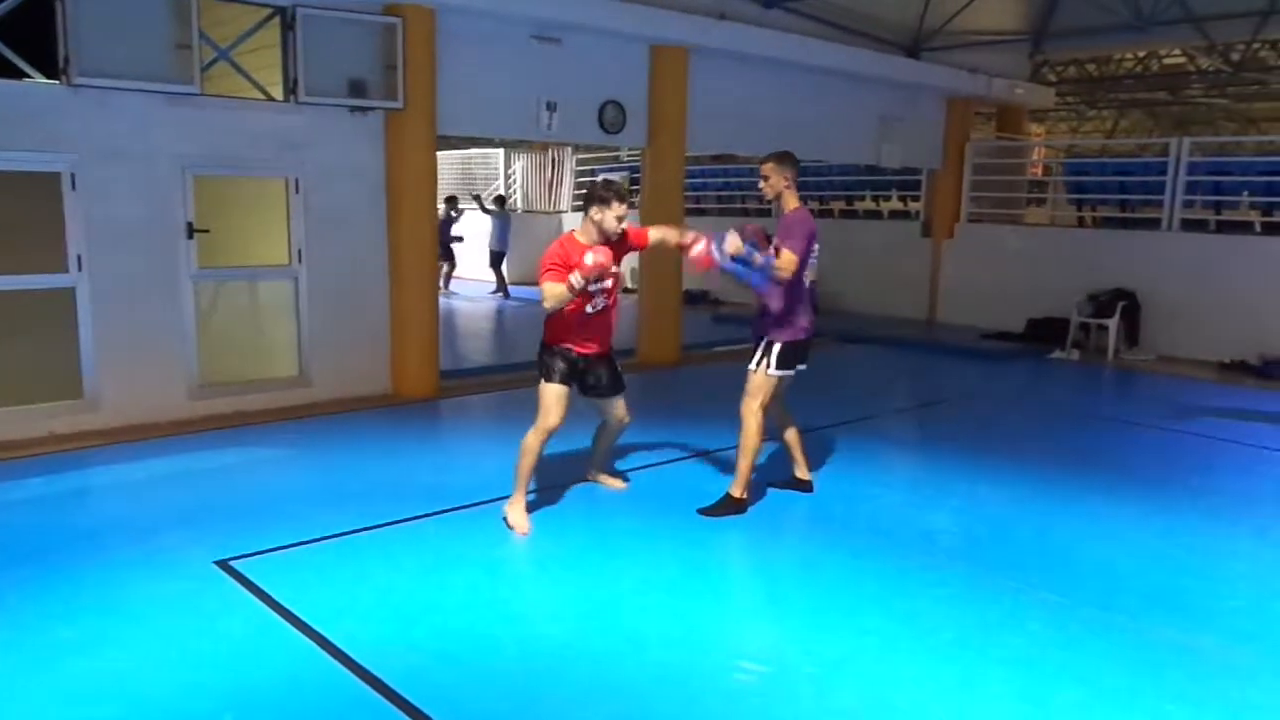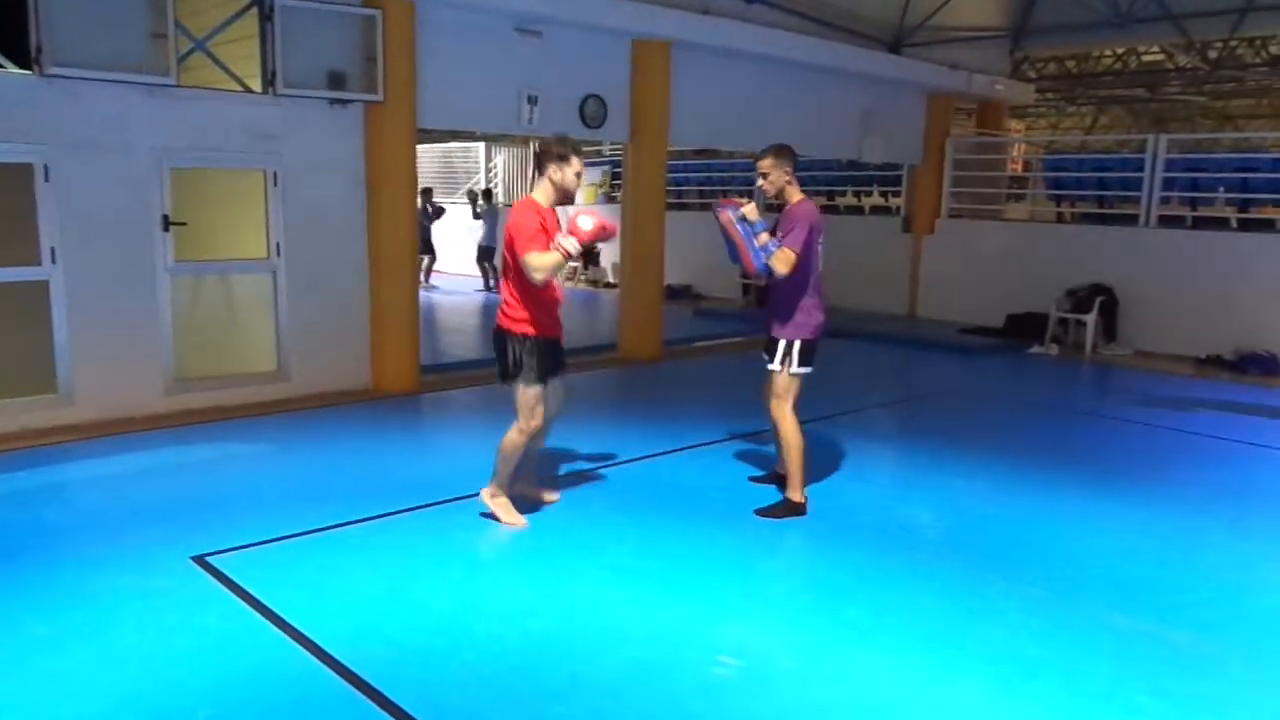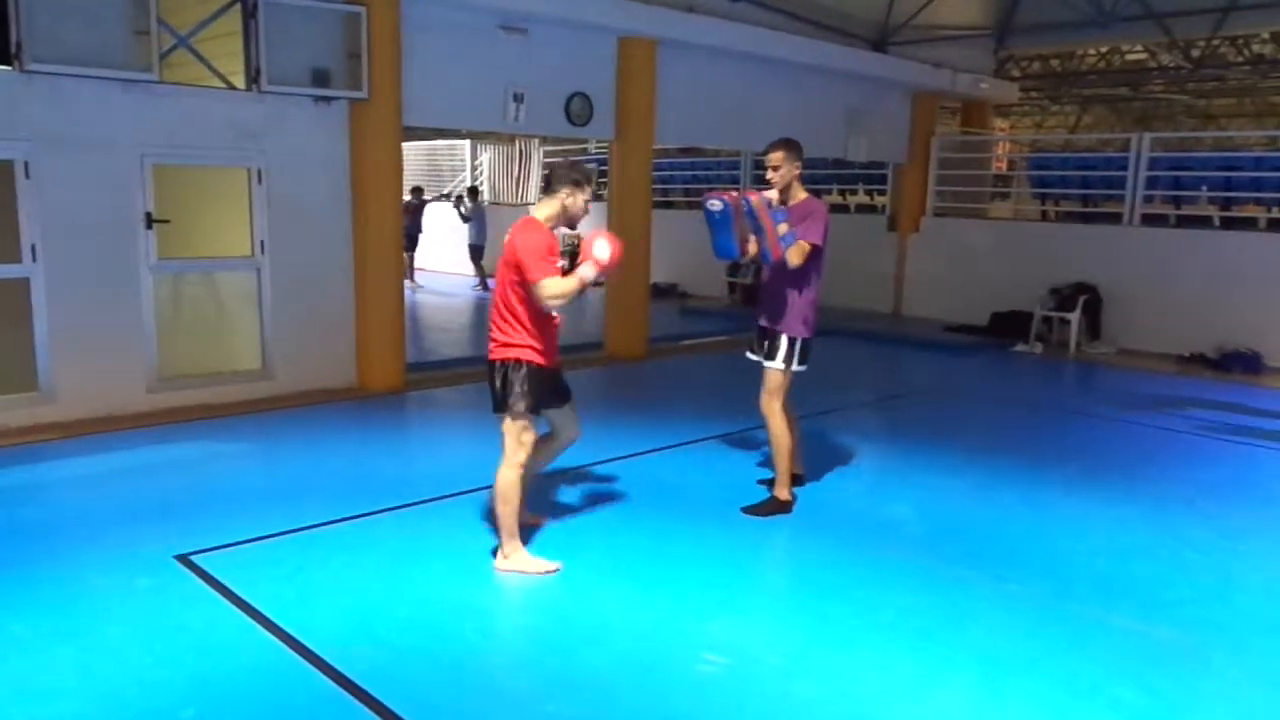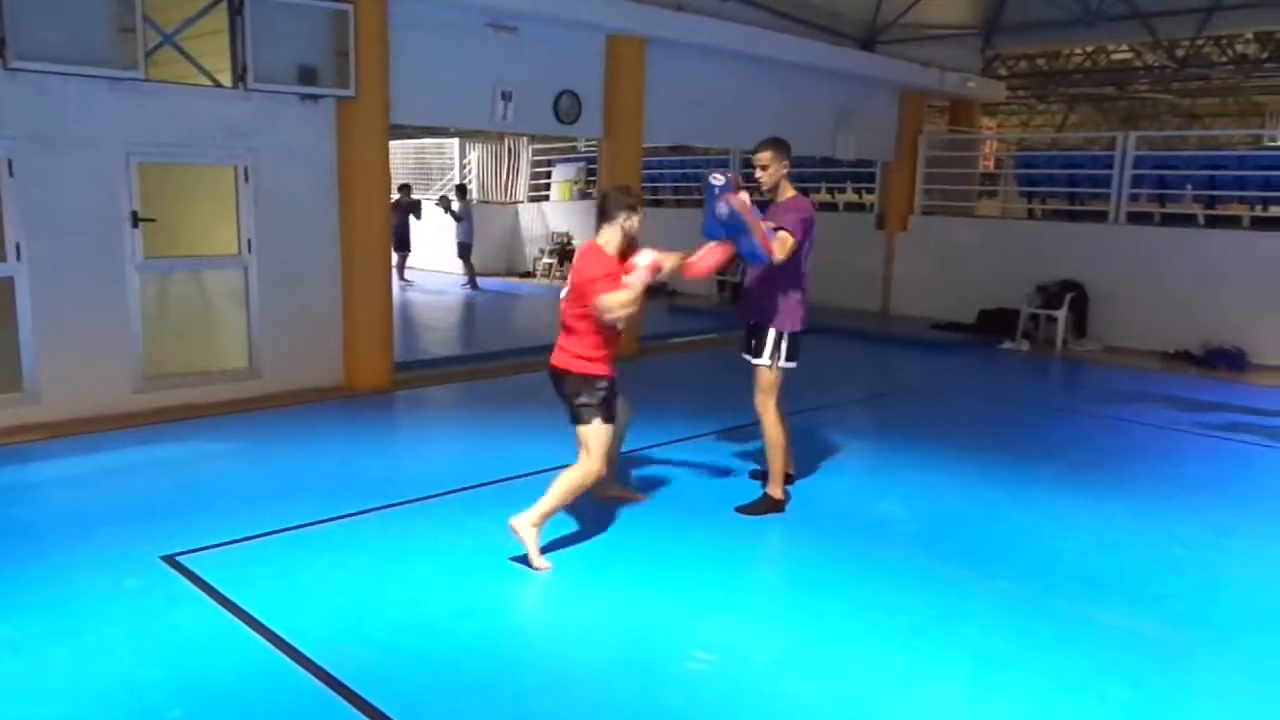
dt=0.5s
person 1, frame 1
left shoulder: (619, 239)
right shoulder: (558, 251)
left elbow: (659, 234)
right elbow: (549, 301)
left wrist: (689, 240)
right wrist: (582, 276)
left hip: (599, 352)
right hip: (561, 350)
left knee: (619, 417)
right knee: (549, 421)
left ankle: (595, 470)
right ankle: (517, 500)
person 1, frame 2
left shoulder: (548, 213)
right shoulder: (526, 215)
right elbow: (538, 271)
left wrist: (586, 239)
right wrist: (575, 240)
left hip: (544, 329)
right hip: (522, 332)
left knee: (553, 406)
right knee: (531, 421)
left ankle: (524, 480)
right ankle: (496, 491)
person 1, frame 3
left shoulder: (538, 234)
right shoulder: (530, 237)
right elbow: (552, 294)
left wrist: (588, 269)
right wrist: (591, 267)
left hip: (540, 356)
right hip: (518, 358)
left knee: (568, 432)
right knee: (518, 451)
left ankle: (510, 497)
right ankle: (510, 552)
person 1, frame 4
left shoulder: (609, 256)
right shoulder: (599, 262)
right elbow: (613, 310)
left wrist: (676, 263)
right wrist: (641, 277)
left hip: (581, 367)
right hip: (585, 371)
left knee: (619, 415)
right knee: (591, 466)
left ankle: (607, 485)
right ankle: (529, 522)
person 2, frame 1
left shoulder: (796, 221)
right shoulder: (797, 221)
left elbow: (784, 270)
left wrist: (742, 251)
right wrist: (751, 249)
left hip: (783, 330)
right hip: (791, 328)
left knee: (751, 407)
right knee: (773, 403)
left ankle: (737, 494)
right ankle: (802, 474)
person 2, frame 2
left shoulder: (804, 213)
right shoulder: (788, 212)
left elbow: (781, 266)
right elbow: (769, 260)
left wrist: (757, 224)
right wrist: (750, 226)
left hip: (797, 325)
right hip: (786, 321)
left knee: (782, 406)
right knee: (776, 400)
left ankle: (795, 497)
right ankle: (783, 470)
person 2, frame 3
left shoulder: (814, 210)
right shoulder: (778, 208)
left elbow: (794, 259)
right elbow: (750, 253)
left hip: (793, 322)
right hip: (771, 316)
left knee: (770, 403)
right knee: (777, 400)
left ankle: (782, 494)
right ankle: (794, 469)
person 2, frame 4
left shoulder: (800, 208)
right shoulder: (767, 206)
left elbow: (774, 251)
left hip: (780, 318)
right hip: (761, 315)
left knee: (765, 401)
right knee: (767, 397)
left ankle: (775, 493)
right ankle: (785, 467)
